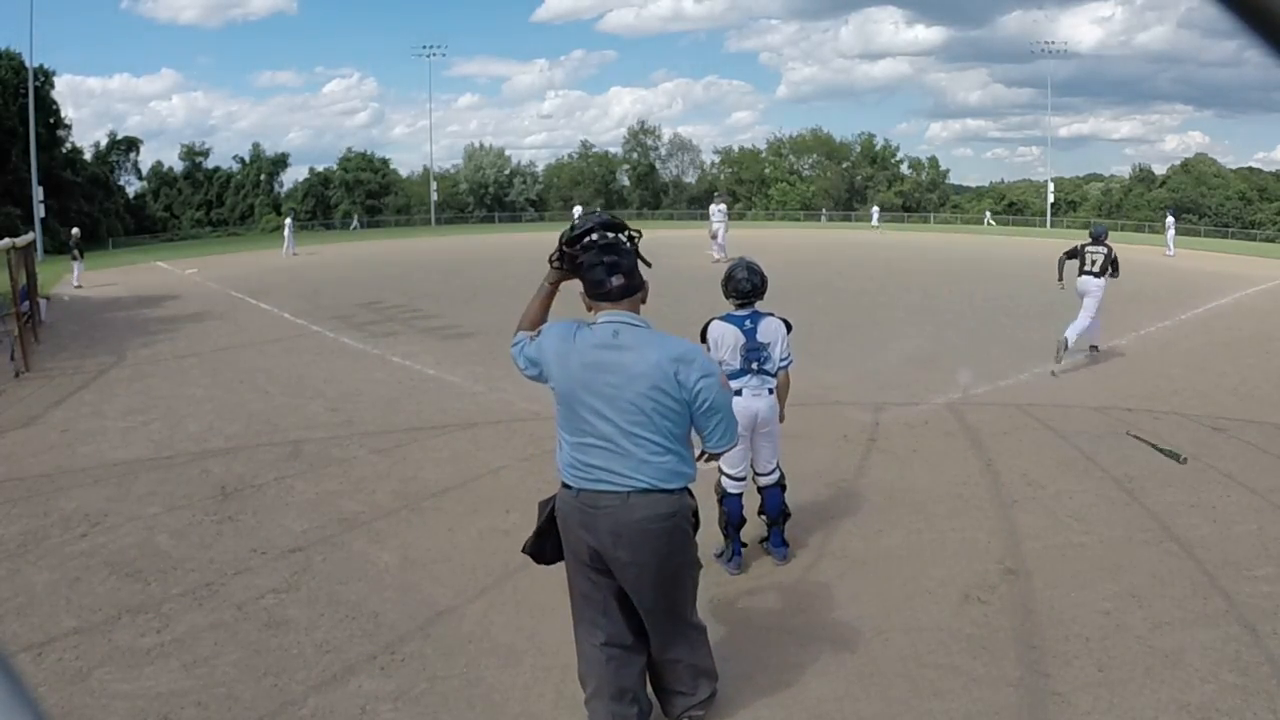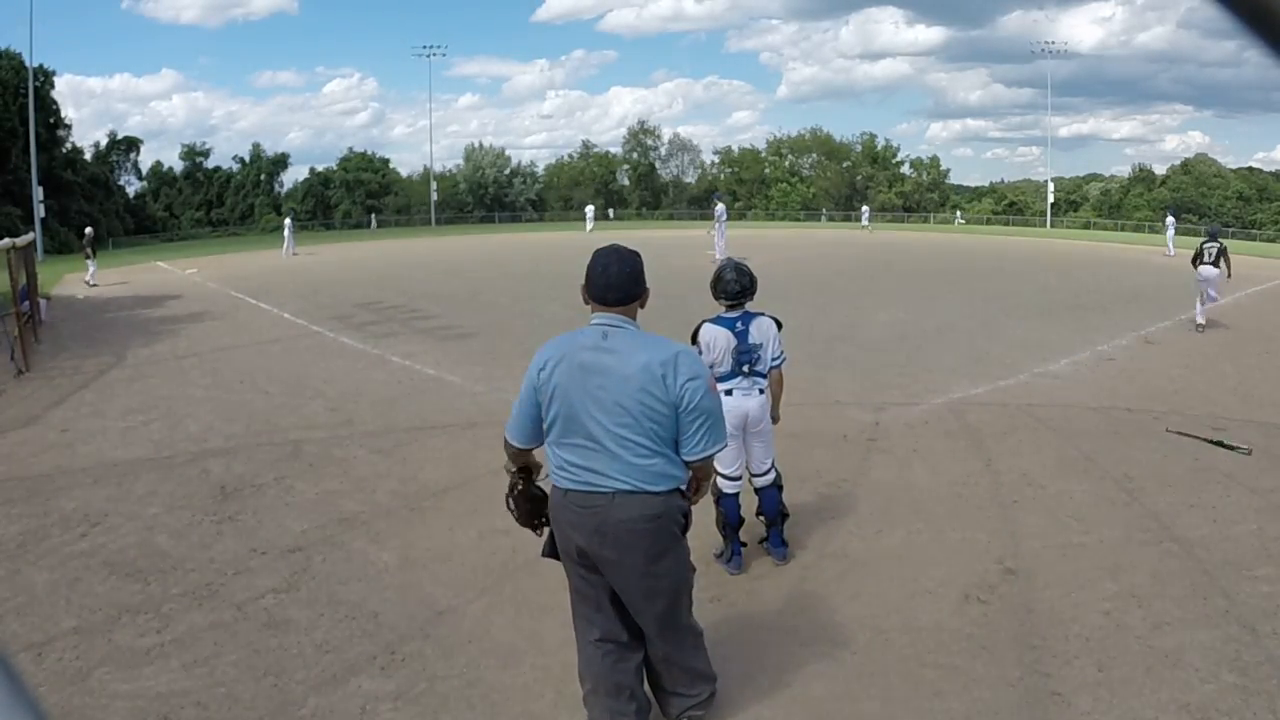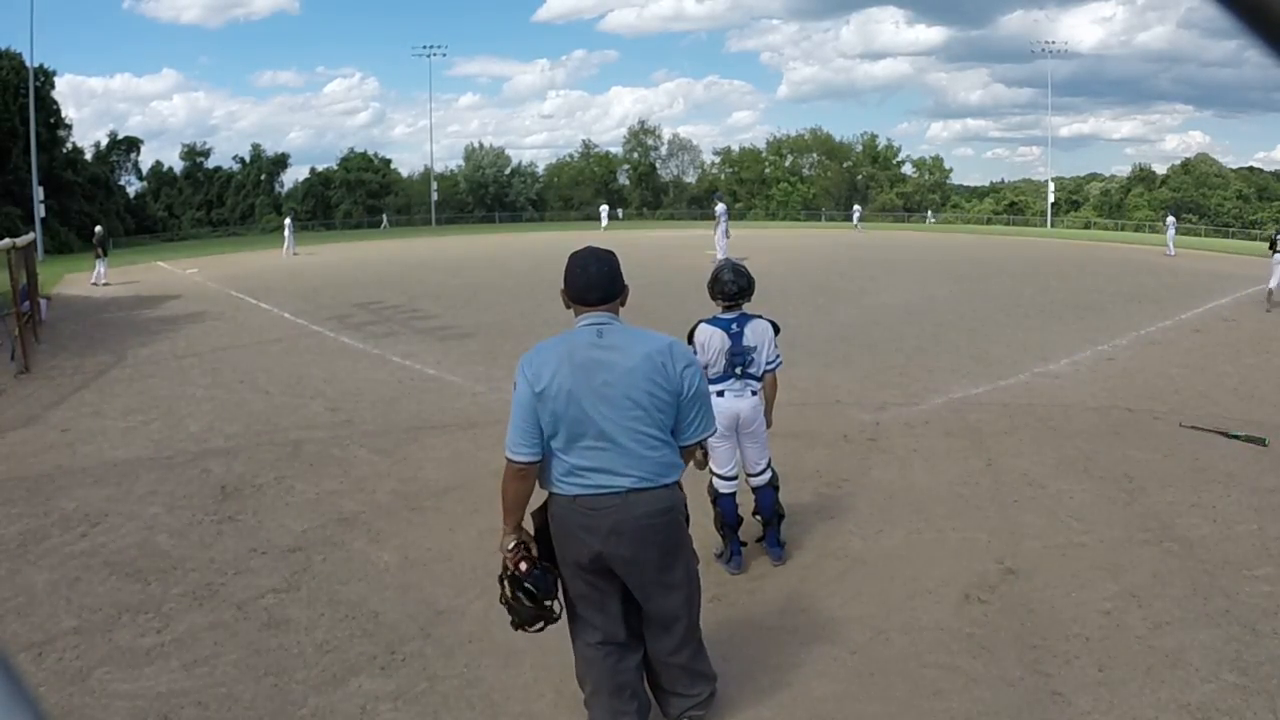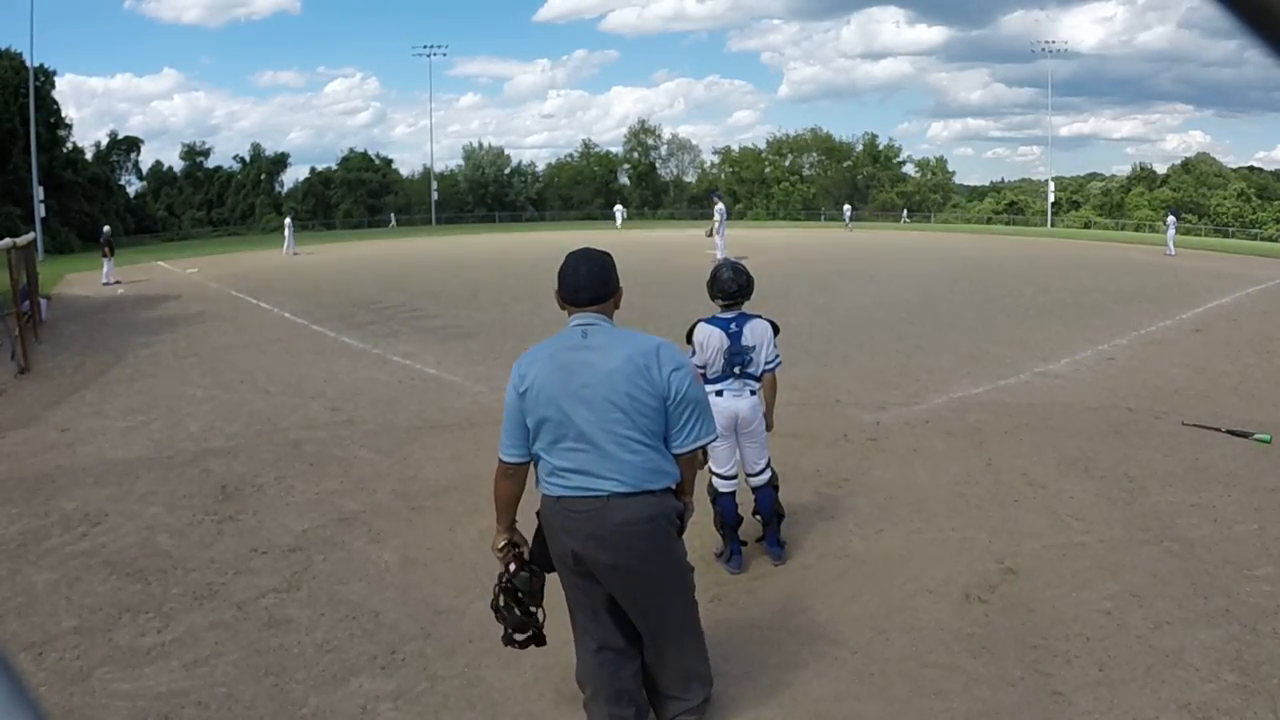
dt=0.7s
person 1, frame 1
left shoulder: (559, 344)
right shoulder: (685, 357)
left elbow: (522, 343)
right elbow: (721, 444)
left wrist: (550, 281)
right wrist: (700, 449)
left hip: (581, 511)
right hip: (655, 513)
left knee: (604, 630)
right knee: (670, 617)
person 1, frame 2
left shoulder: (549, 357)
right shoulder: (677, 361)
left elbow: (517, 445)
right elbow: (699, 458)
left wrist: (520, 465)
right wrist: (699, 483)
left hip: (573, 511)
right hip: (646, 515)
left knee: (600, 626)
right knee: (665, 615)
person 1, frame 3
left shoulder: (537, 363)
right shoulder: (670, 353)
left elbow: (522, 463)
right elbow: (689, 442)
left wrist: (512, 529)
left hip: (575, 516)
right hip: (652, 510)
left knee: (598, 627)
right knee: (669, 613)
person 1, frame 4
left shoulder: (529, 365)
right shoulder: (661, 356)
left elbow: (512, 463)
right elbow: (687, 450)
left wrist: (505, 527)
right wrist: (683, 495)
left hip: (565, 519)
right hip: (641, 515)
left knee: (598, 631)
right knee: (666, 617)
person 2, frame 1
left shoulder: (717, 328)
right shoulder: (775, 325)
right elbow: (783, 375)
right wrist: (781, 407)
left hip: (733, 405)
right hip: (766, 403)
left knee: (732, 479)
right knee: (769, 473)
left ankle: (733, 552)
right ankle: (777, 543)
person 2, frame 2
left shoulder: (709, 330)
right shoulder: (766, 324)
right elbow: (775, 373)
right wrist: (775, 407)
left hip: (724, 405)
right hip: (758, 402)
left knee: (728, 480)
right knee: (765, 473)
left ankle: (733, 552)
right ankle: (777, 543)
person 2, frame 3
left shoulder: (704, 331)
right shoulder: (763, 327)
right elbow: (769, 377)
right wrist: (768, 412)
left hip: (717, 407)
right hip: (751, 404)
left knee: (724, 479)
right knee: (761, 473)
left ankle: (732, 551)
right ankle: (774, 543)
person 2, frame 4
left shoulder: (703, 330)
right shoulder: (762, 327)
left elbow: (697, 379)
right elbow: (769, 376)
right wrist: (769, 412)
left hip: (716, 406)
right hip: (750, 404)
left knee: (723, 478)
right knee: (761, 473)
left ankle: (732, 551)
right ankle: (774, 543)
